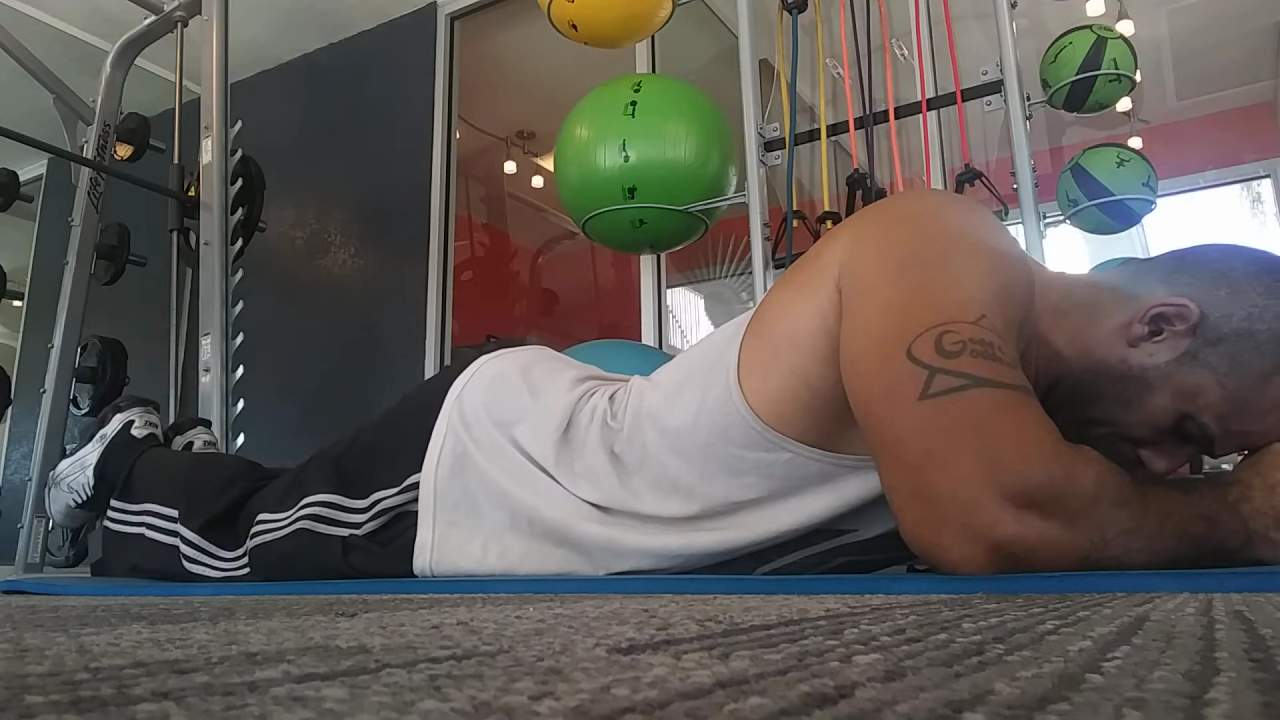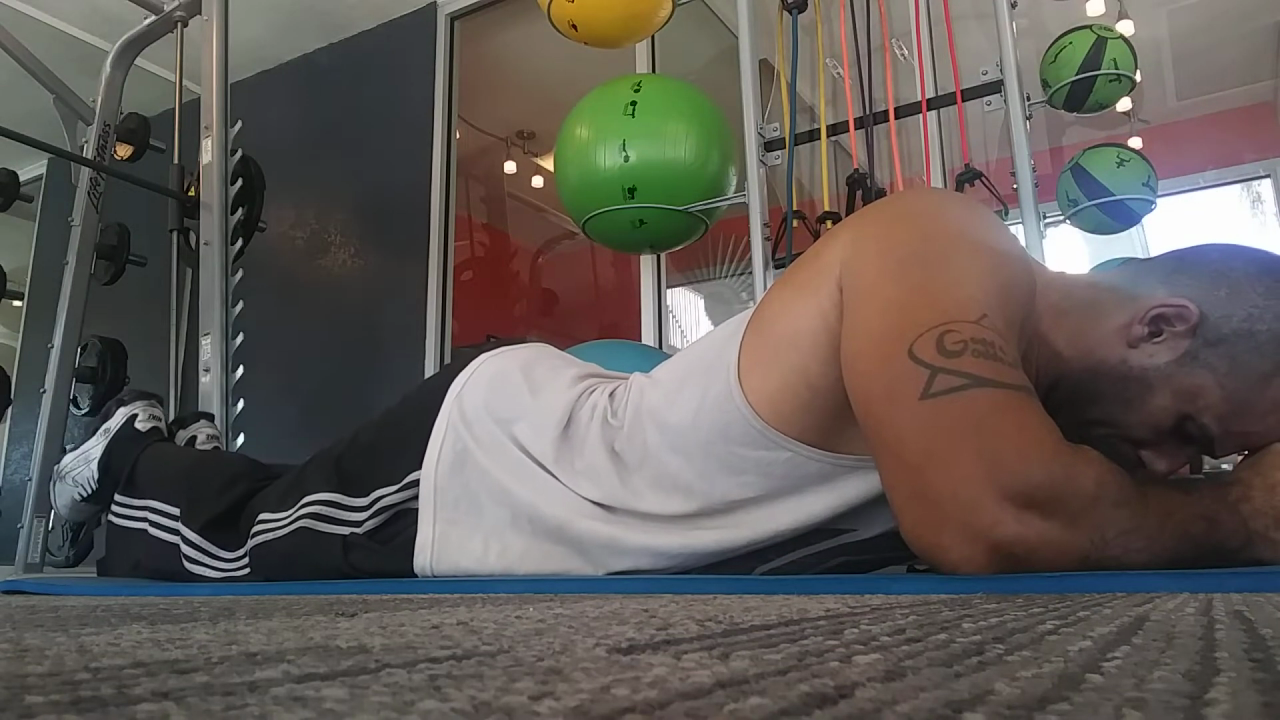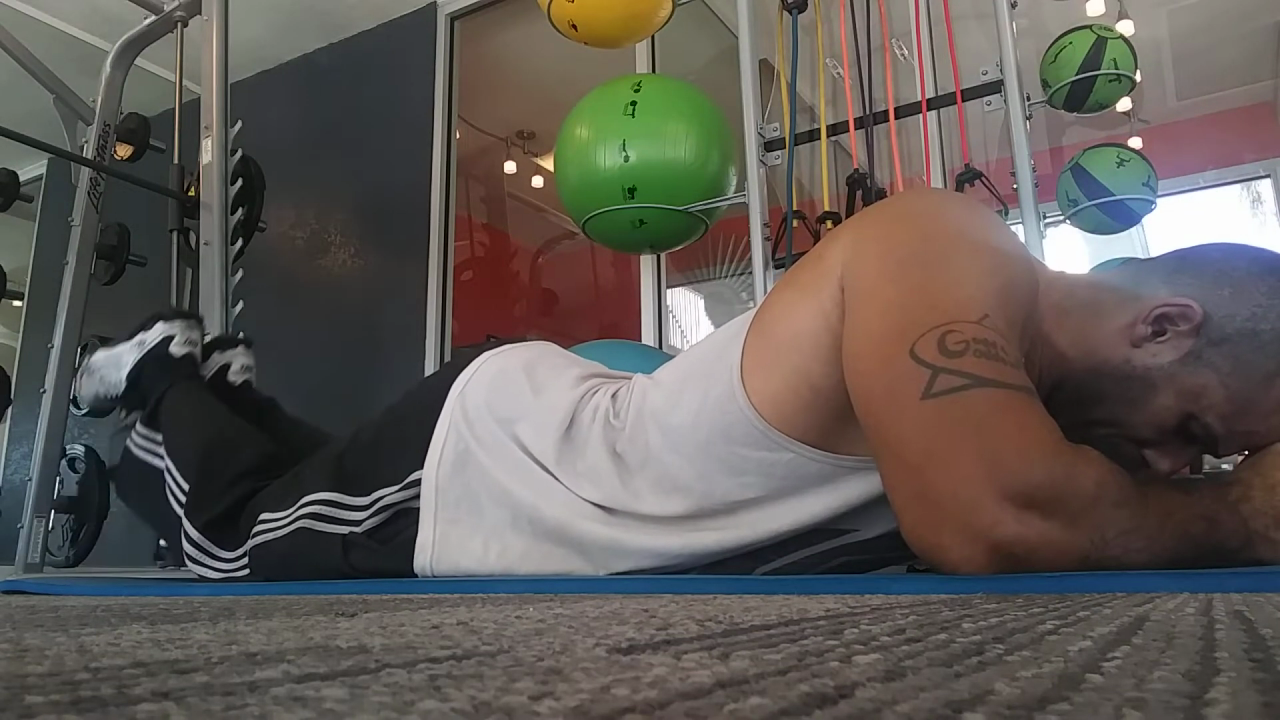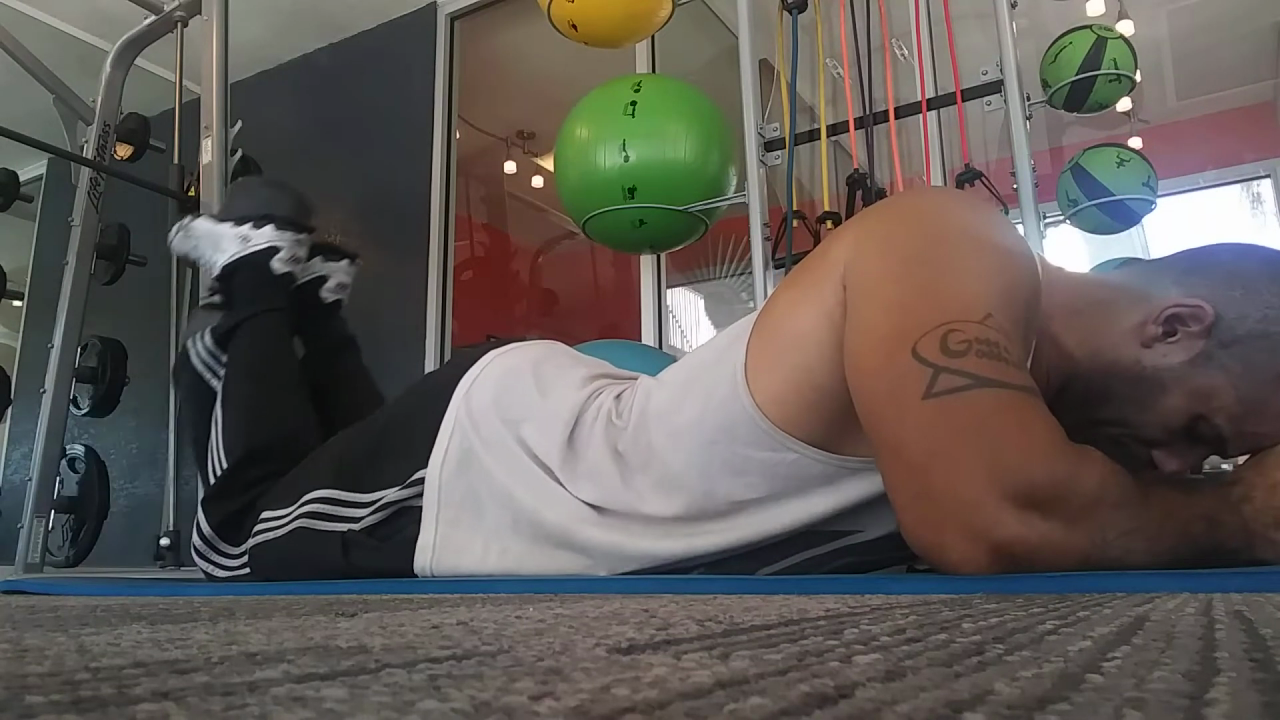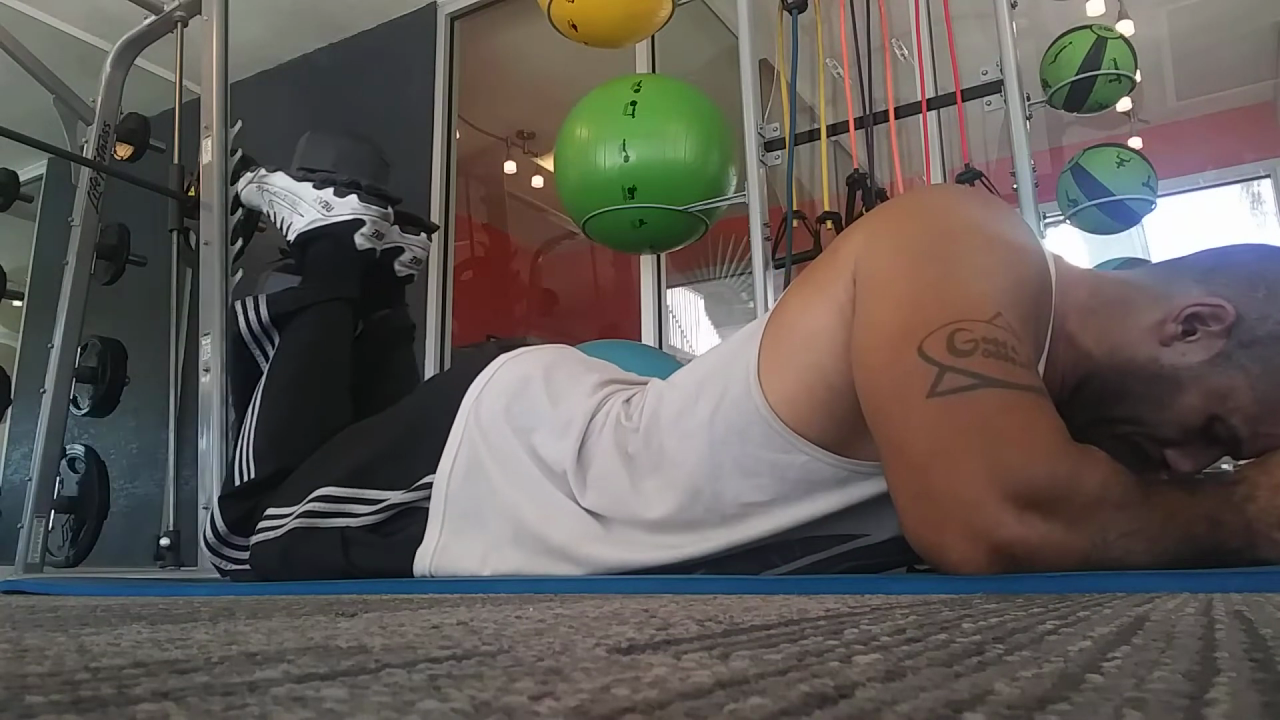
dt=0.4s
person 1, frame 1
left shoulder: (1015, 376)
right shoulder: (944, 250)
right elbow: (992, 519)
left hip: (549, 436)
right hip: (465, 465)
right knee: (230, 555)
left ankle: (161, 458)
right ankle: (136, 462)
person 1, frame 2
left shoulder: (1006, 369)
right shoulder: (942, 250)
right elbow: (991, 520)
left hip: (546, 434)
right hip: (463, 463)
right knee: (229, 551)
left ankle: (170, 450)
right ankle: (140, 454)
person 1, frame 3
left shoulder: (1009, 367)
right shoulder: (947, 250)
right elbow: (993, 519)
left hip: (549, 431)
right hip: (463, 461)
right knee: (233, 534)
left ankle: (212, 381)
right ankle: (171, 370)
person 1, frame 4
left shoulder: (1026, 377)
right shoulder: (952, 250)
right elbow: (995, 520)
left hip: (566, 421)
right hip: (470, 457)
right knee: (241, 538)
left ankle: (301, 299)
right ankle: (267, 277)
person 1, frame 5
left shoulder: (1049, 374)
right shoulder: (963, 247)
right elbow: (998, 519)
left hip: (575, 429)
right hip: (488, 453)
right knee: (255, 533)
left ankle: (369, 276)
right ankle: (341, 260)
